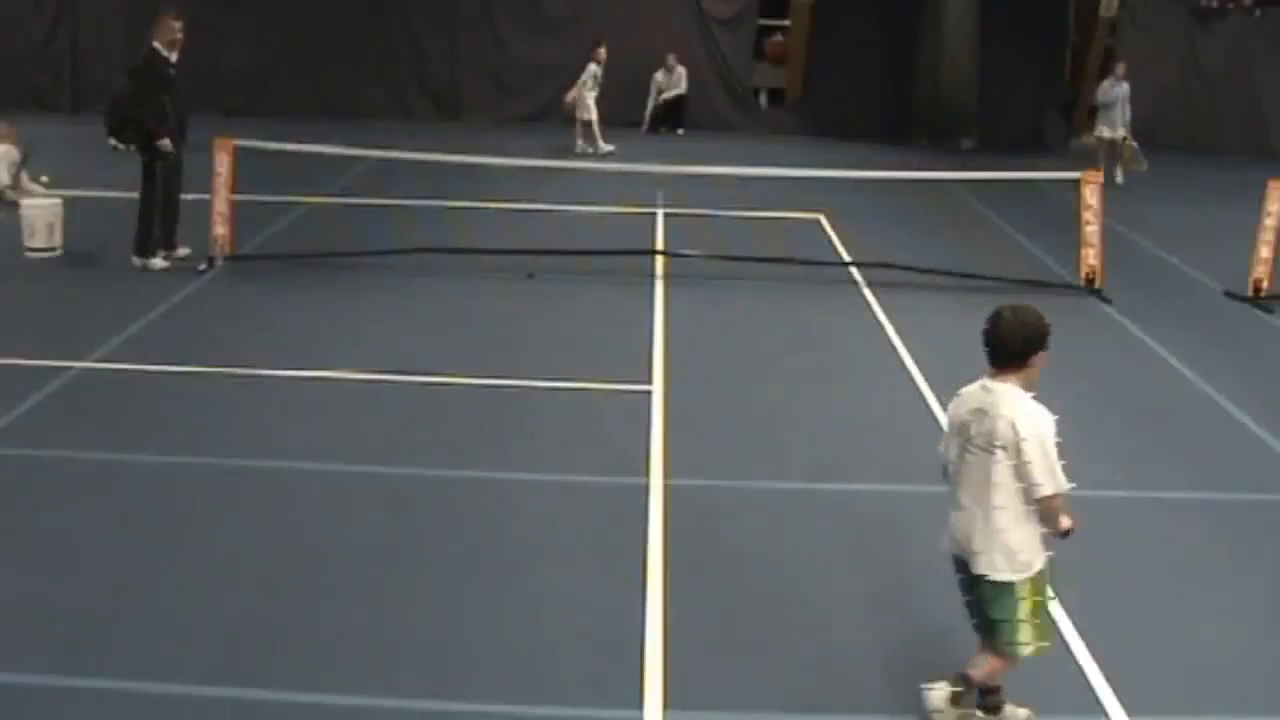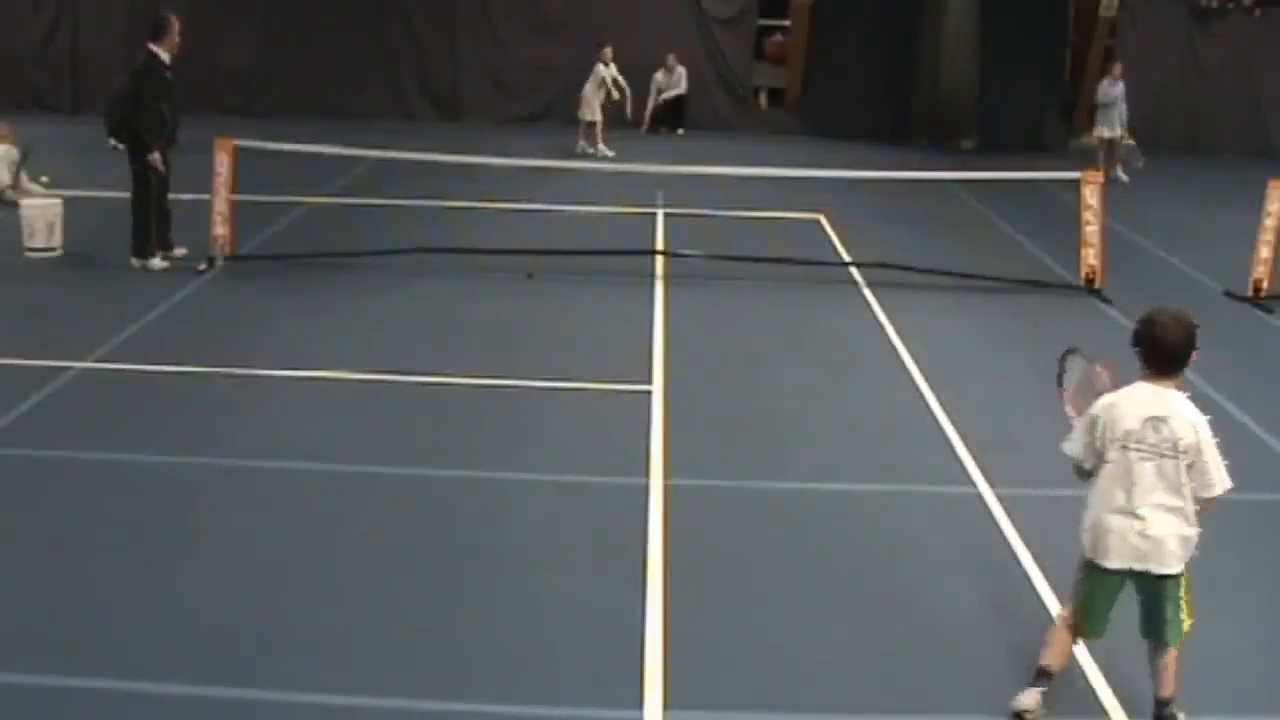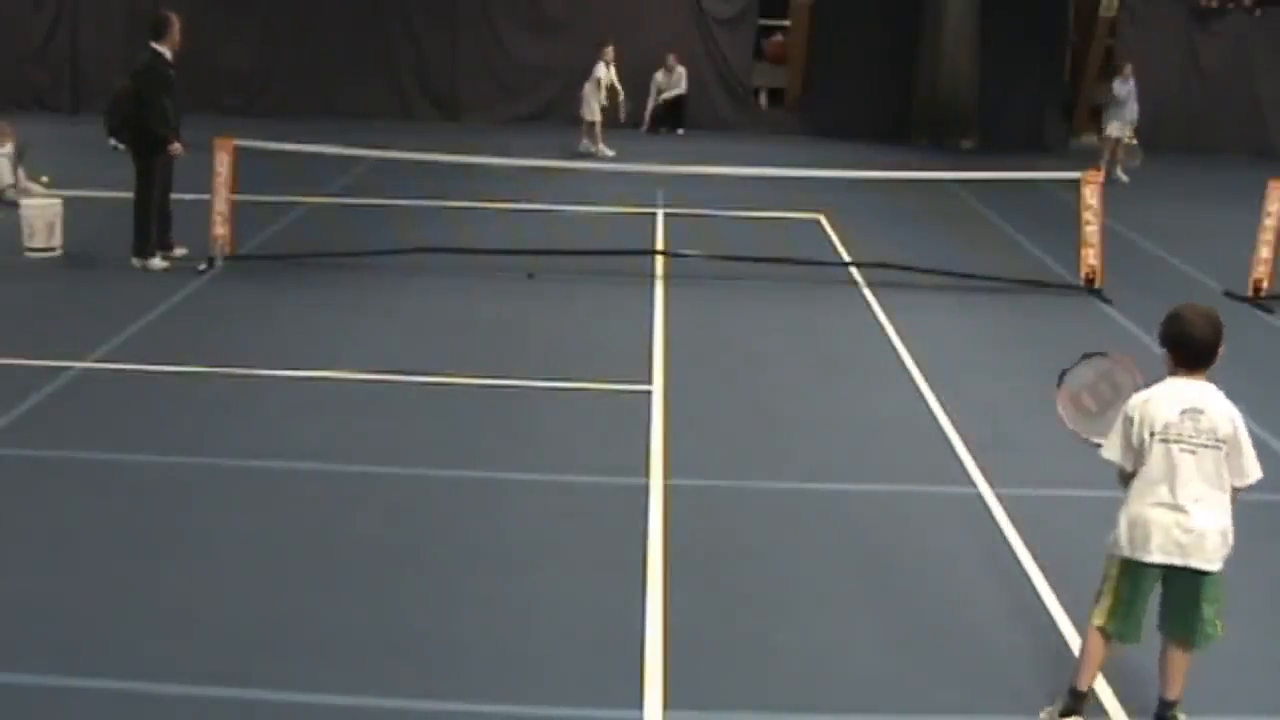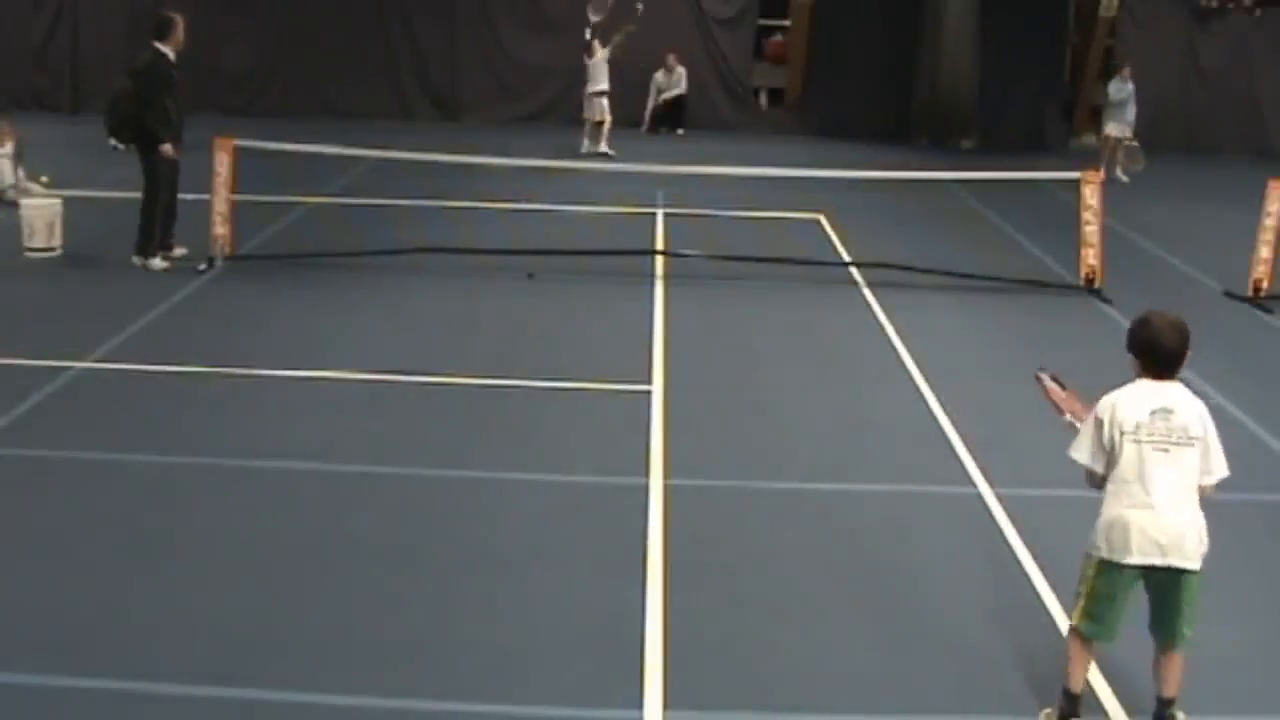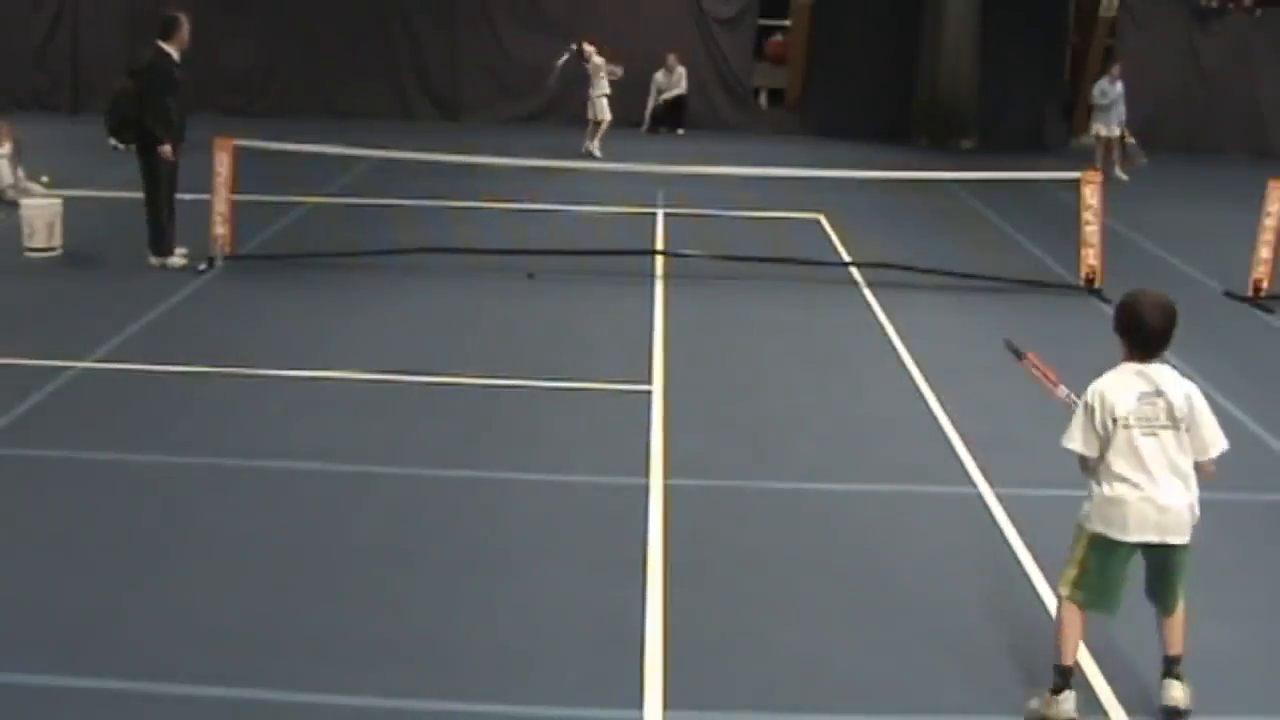
dt=0.5s
person 1, frame 1
left shoulder: (962, 401)
right shoulder: (1031, 417)
right elbow: (1047, 496)
right wrist: (1061, 521)
left hip: (966, 537)
right hip: (1009, 547)
left knee: (996, 631)
right knee: (1018, 641)
person 1, frame 2
left shoulder: (1108, 407)
right shoulder: (1193, 421)
left elbow: (1083, 469)
right elbow: (1206, 497)
left hip: (1107, 535)
right hip: (1166, 544)
left knee: (1074, 620)
right knee: (1165, 635)
person 1, frame 3
left shoulder: (1142, 404)
right shoulder: (1227, 413)
left elbow: (1125, 475)
right elbow: (1235, 488)
left hip: (1144, 531)
right hip: (1202, 539)
left knee: (1104, 622)
right knee: (1181, 635)
person 1, frame 4
left shoulder: (1113, 405)
right shoulder: (1196, 411)
left elbow: (1095, 477)
right elbow: (1206, 486)
left hip: (1124, 533)
right hip: (1182, 539)
left knee: (1084, 626)
right knee: (1173, 635)
person 1, frame 5
left shoulder: (1102, 390)
right shoulder: (1186, 391)
left elbow: (1088, 463)
right elbow: (1207, 466)
left hip: (1116, 513)
right hip: (1173, 514)
left knee: (1074, 597)
right knee: (1170, 599)
right ankle: (1174, 684)
person 2, frame 1
left shoulder: (170, 62)
right shoulder: (149, 63)
right elbow: (140, 104)
right wrist: (157, 136)
left hip: (173, 139)
right hip: (157, 142)
left knee: (171, 194)
right knee: (153, 195)
left ankle: (167, 244)
right ankle: (143, 252)
person 2, frame 2
left shoulder: (160, 64)
right shoulder: (148, 68)
right elbow: (142, 112)
right wrist: (150, 148)
left hip: (159, 143)
right hip: (147, 147)
left knee: (160, 195)
right knee: (146, 197)
left ankle: (164, 244)
right ankle: (142, 254)
person 2, frame 3
left shoulder: (161, 62)
right shoulder: (151, 65)
right elbow: (150, 109)
left wrist: (170, 138)
right wrist: (169, 139)
left hip: (161, 141)
right hip: (150, 143)
left knee: (162, 194)
right knee: (148, 196)
left ankle: (163, 244)
right ankle: (143, 253)
person 2, frame 4
left shoulder: (165, 62)
right shoulder: (153, 65)
right elbow: (149, 107)
right wrist: (162, 140)
left hip: (168, 140)
right hip: (156, 142)
left knee: (168, 194)
right knee: (156, 195)
left ankle: (164, 244)
right ankle: (144, 252)
person 2, frame 5
left shoulder: (168, 61)
right shoulder: (156, 64)
right elbow: (151, 106)
right wrist: (161, 140)
left hip: (169, 140)
right hip: (156, 143)
left knee: (167, 195)
right knee: (158, 197)
left ankle: (166, 245)
right ankle: (160, 252)
